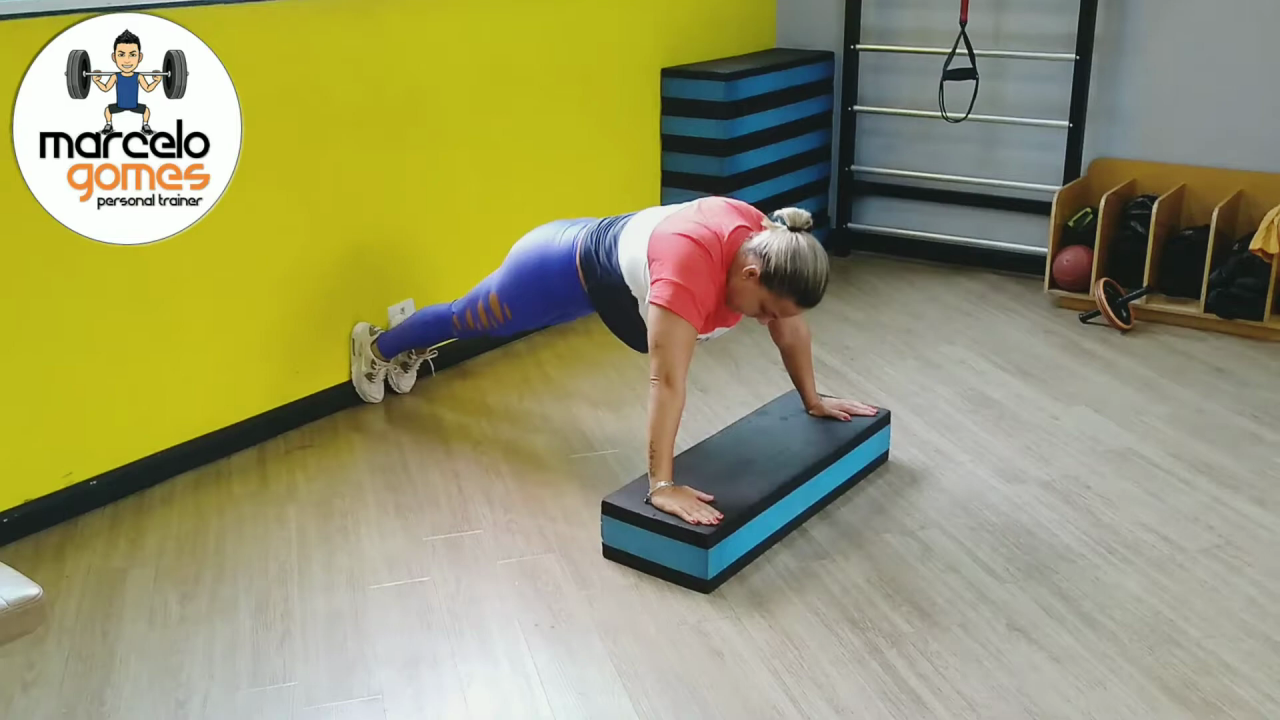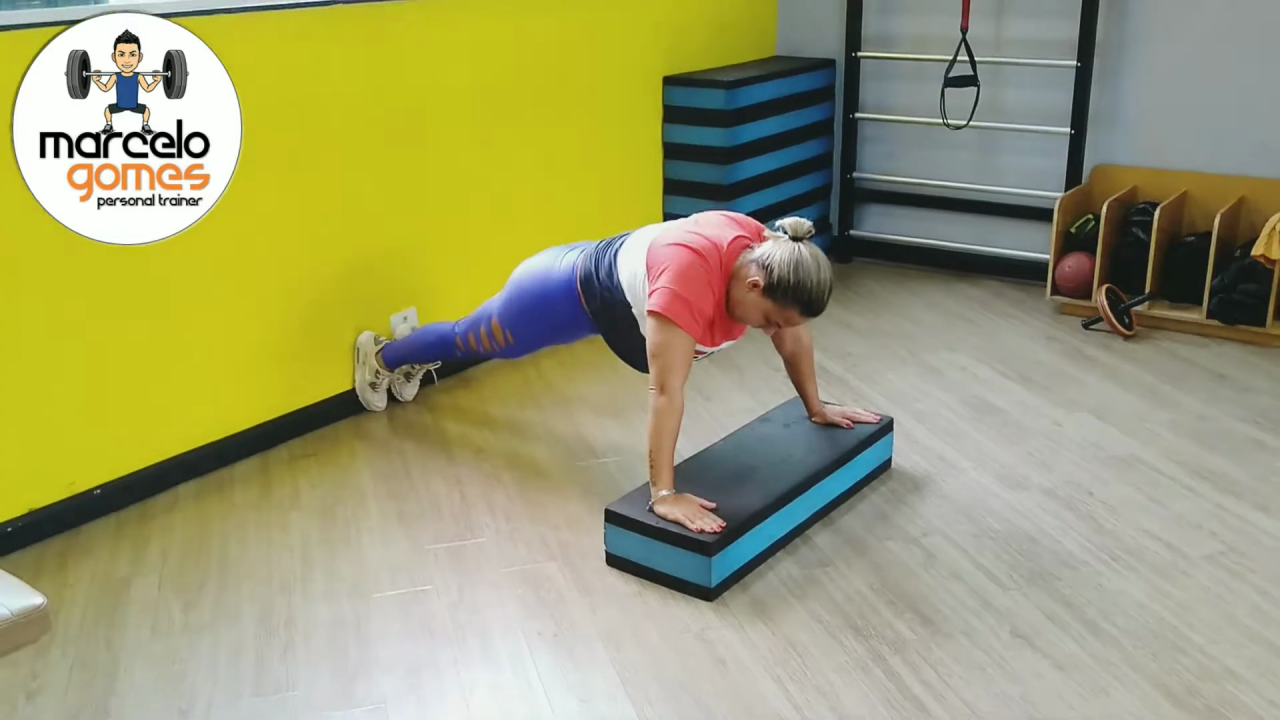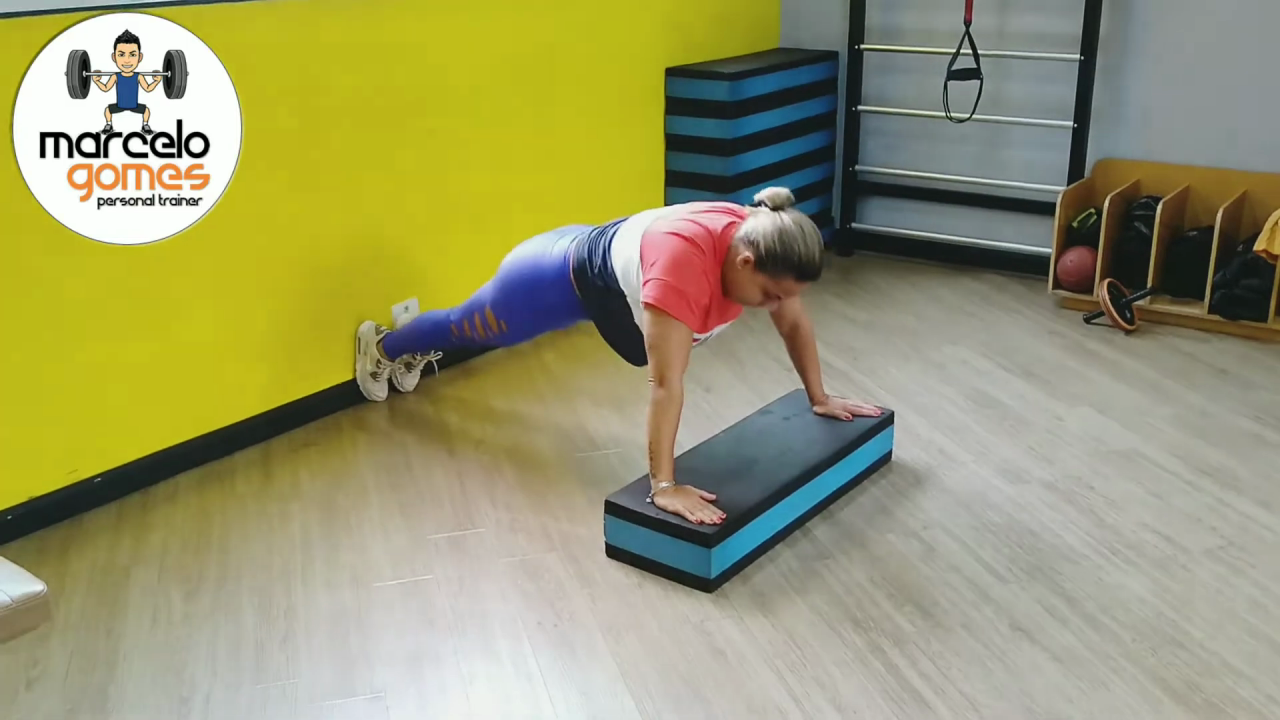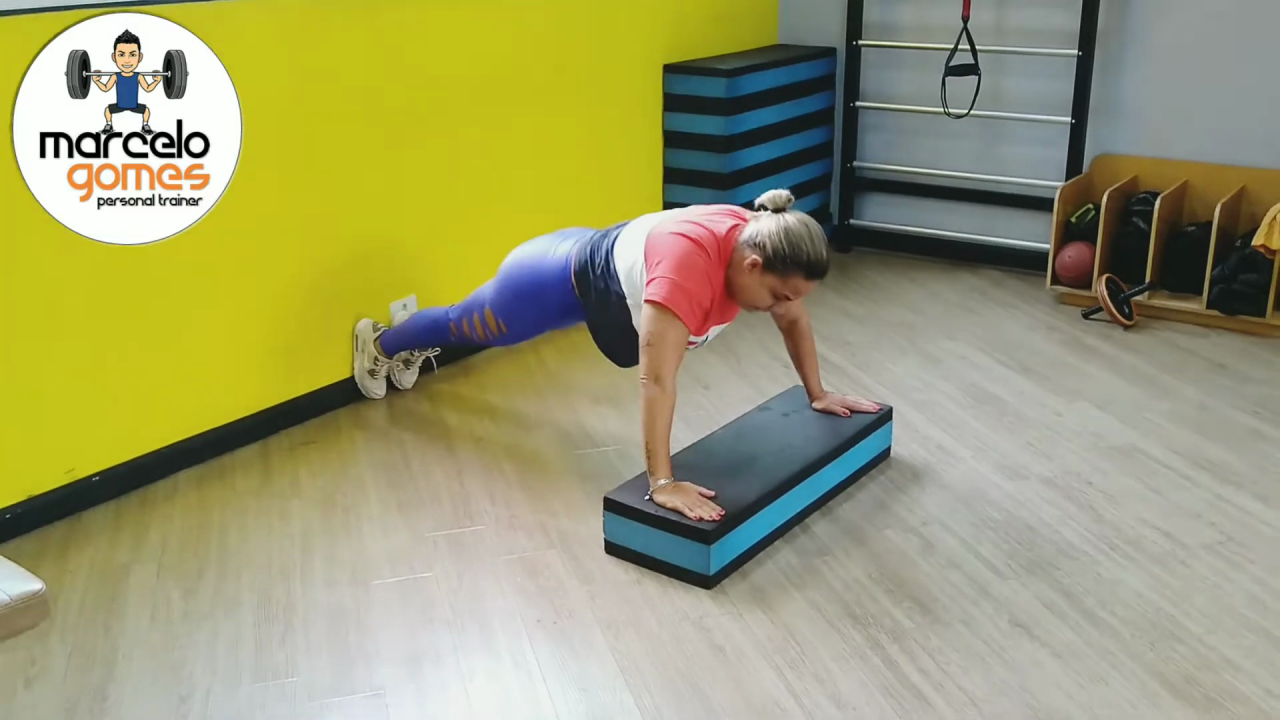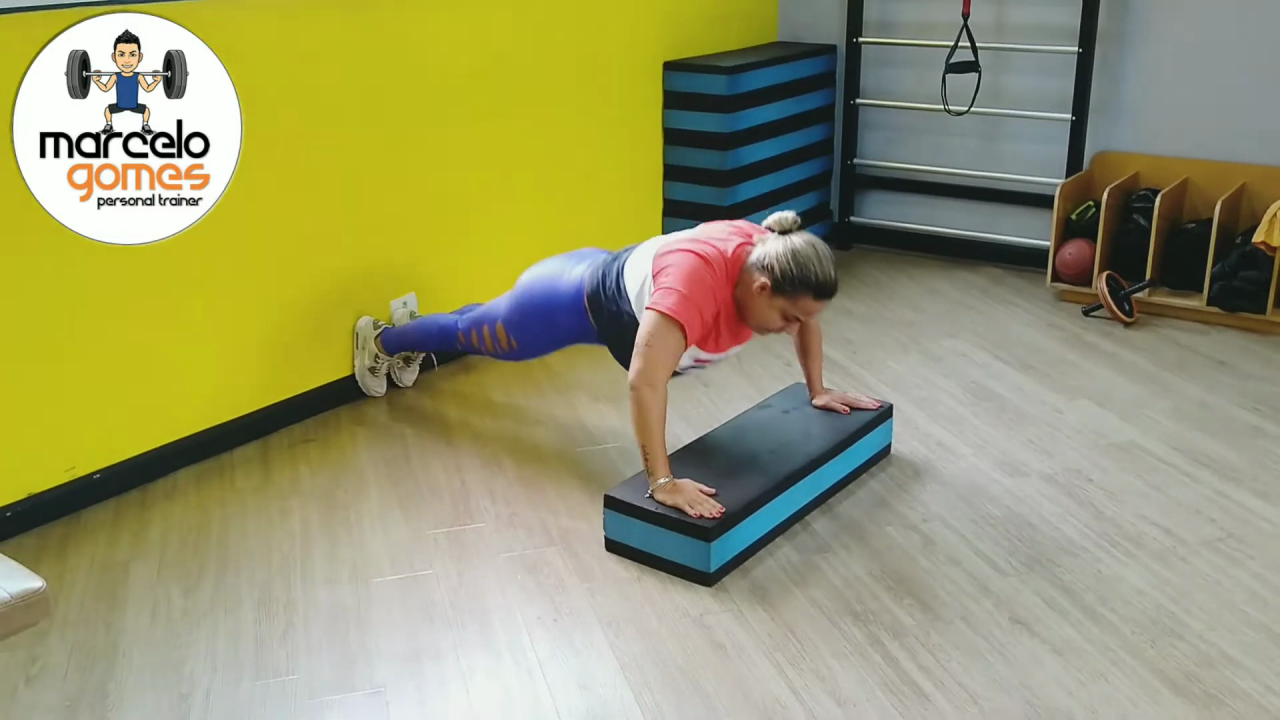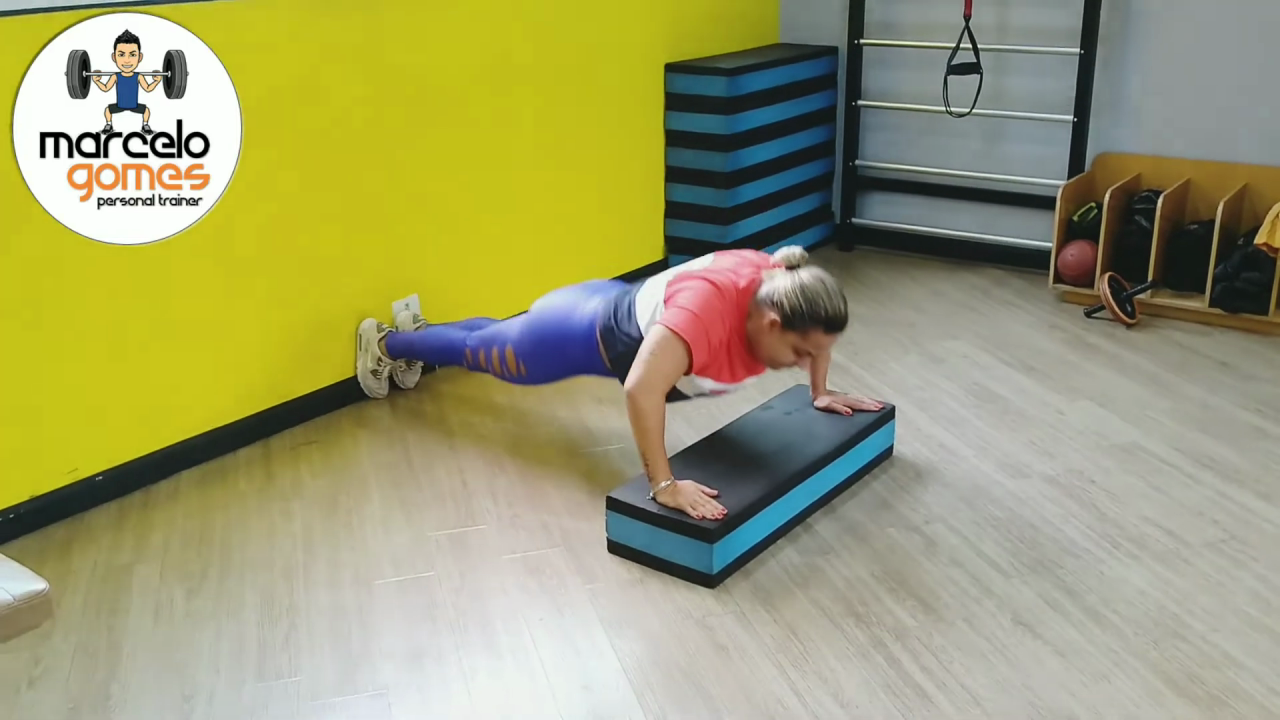
dt=0.2s
person 1, frame 1
left shoulder: (772, 249)
right shoulder: (692, 260)
left elbow: (792, 331)
right elbow: (666, 380)
left wrist: (813, 401)
right wrist: (662, 486)
left hip: (601, 271)
right hip: (562, 267)
left knee: (472, 324)
right knee: (465, 321)
left ankle: (412, 352)
right ankle: (378, 346)
person 1, frame 2
left shoulder: (773, 261)
right shoulder: (692, 270)
left elbow: (795, 341)
right elbow: (666, 390)
left wrist: (816, 407)
right wrist: (663, 494)
left hip: (604, 290)
right hip: (567, 289)
left knee: (474, 342)
right knee: (469, 341)
left ankle: (412, 360)
right ankle: (382, 355)
person 1, frame 3
left shoulder: (764, 241)
right shoulder: (685, 259)
left elbow: (795, 322)
right elbow: (665, 383)
left wrist: (820, 399)
right wrist: (664, 487)
left hip: (598, 276)
right hip: (559, 275)
left knee: (474, 331)
right knee: (465, 328)
left ankle: (413, 353)
right ankle: (382, 347)
person 1, frame 4
left shoulder: (766, 244)
right shoulder: (690, 260)
left elbow: (795, 321)
right elbow: (657, 380)
left wrist: (818, 394)
right wrist: (662, 484)
left hip: (596, 272)
right hip: (559, 278)
left knee: (466, 328)
right knee: (463, 327)
left ankle: (413, 349)
right ankle: (380, 344)
person 1, frame 5
left shoulder: (774, 261)
right shoulder: (698, 276)
left elbow: (807, 323)
right elbow: (646, 382)
left wrist: (818, 390)
right wrist: (662, 482)
left hip: (610, 286)
right hip: (573, 301)
left knee: (478, 333)
right knee: (470, 334)
left ankle: (409, 331)
right ankle: (383, 339)
person 1, frame 6
left shoulder: (784, 290)
right shoulder: (710, 305)
left elbow: (815, 329)
right elbow: (641, 390)
left wrist: (822, 391)
right wrist: (664, 486)
left hip: (621, 313)
right hip: (585, 332)
left knee: (490, 340)
right knee: (477, 351)
left ankle: (418, 327)
right ankle: (386, 342)
